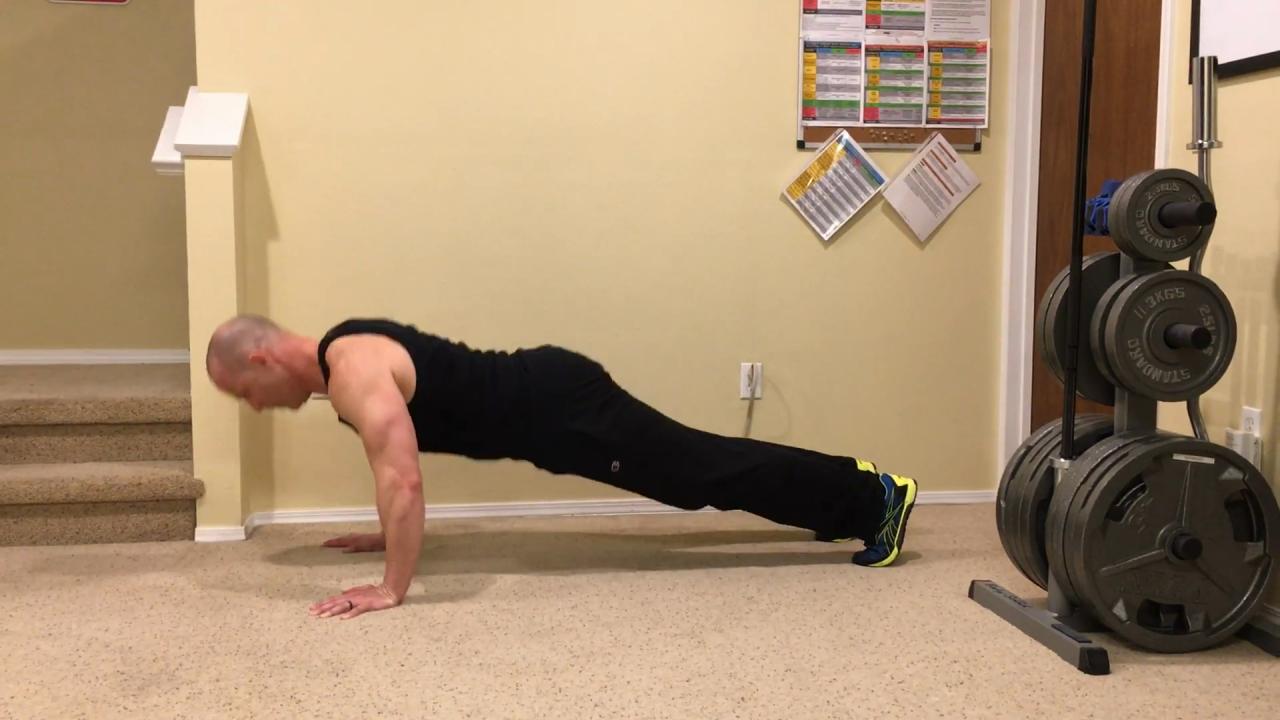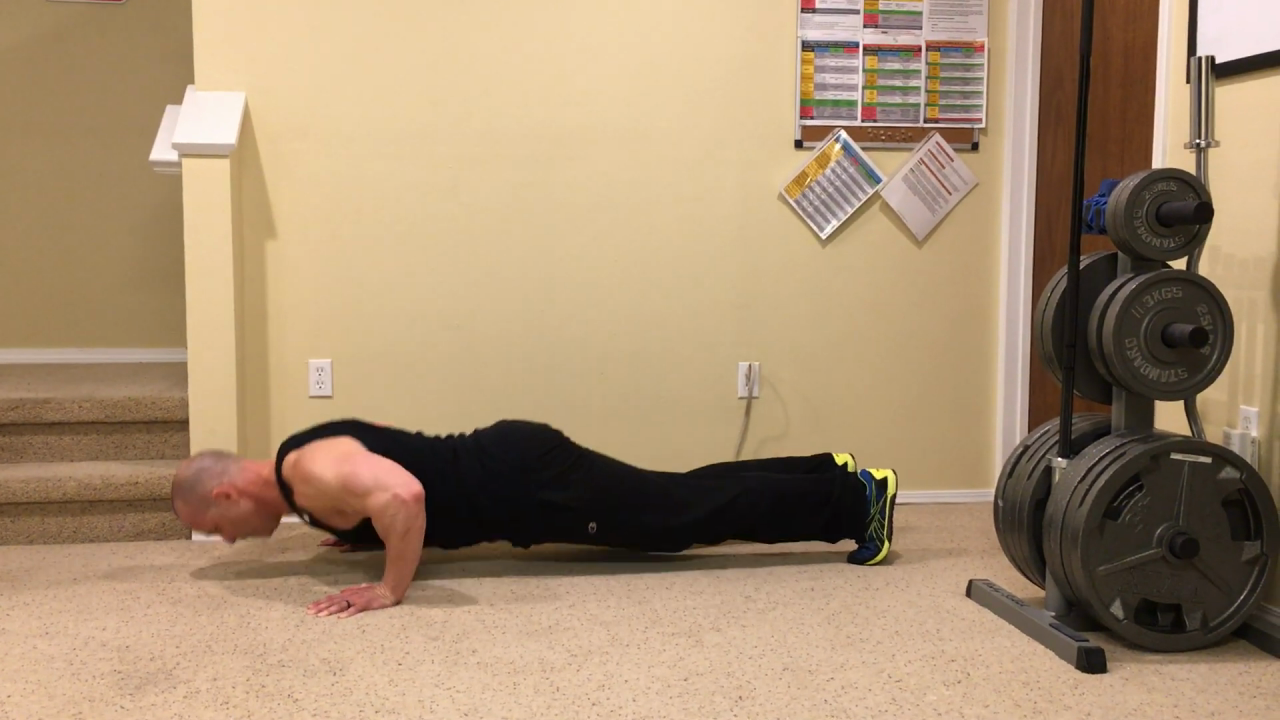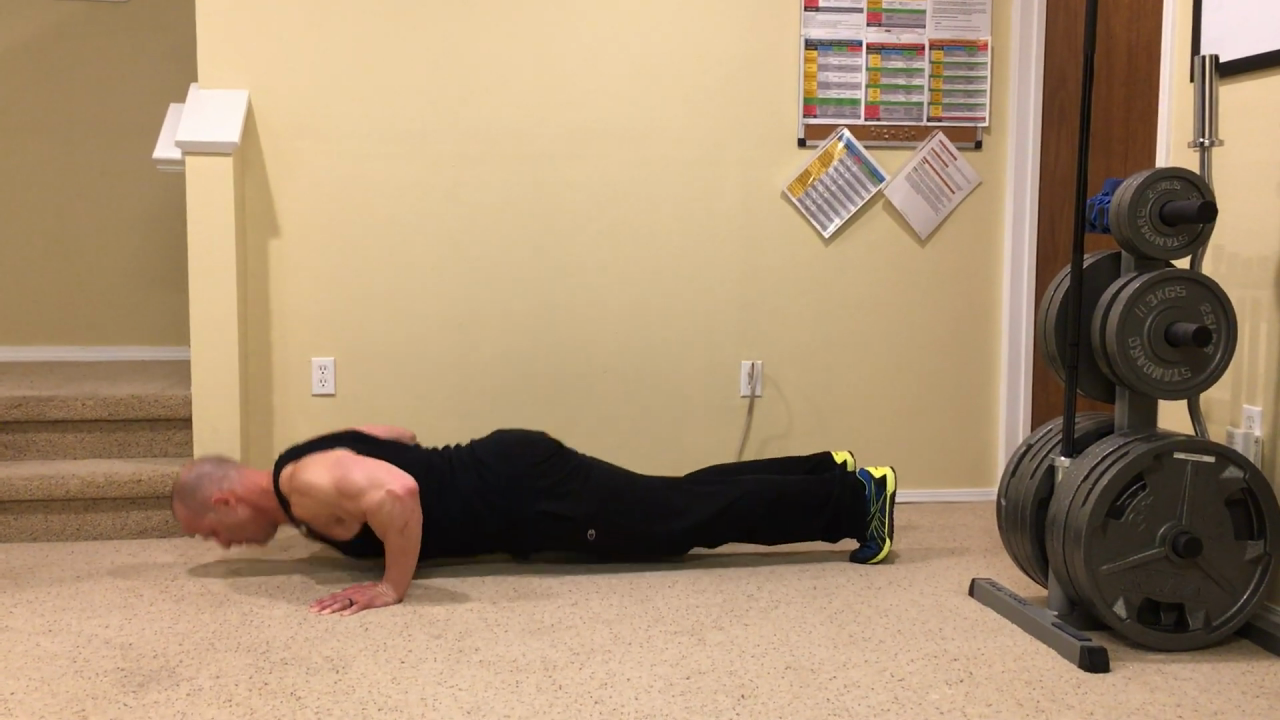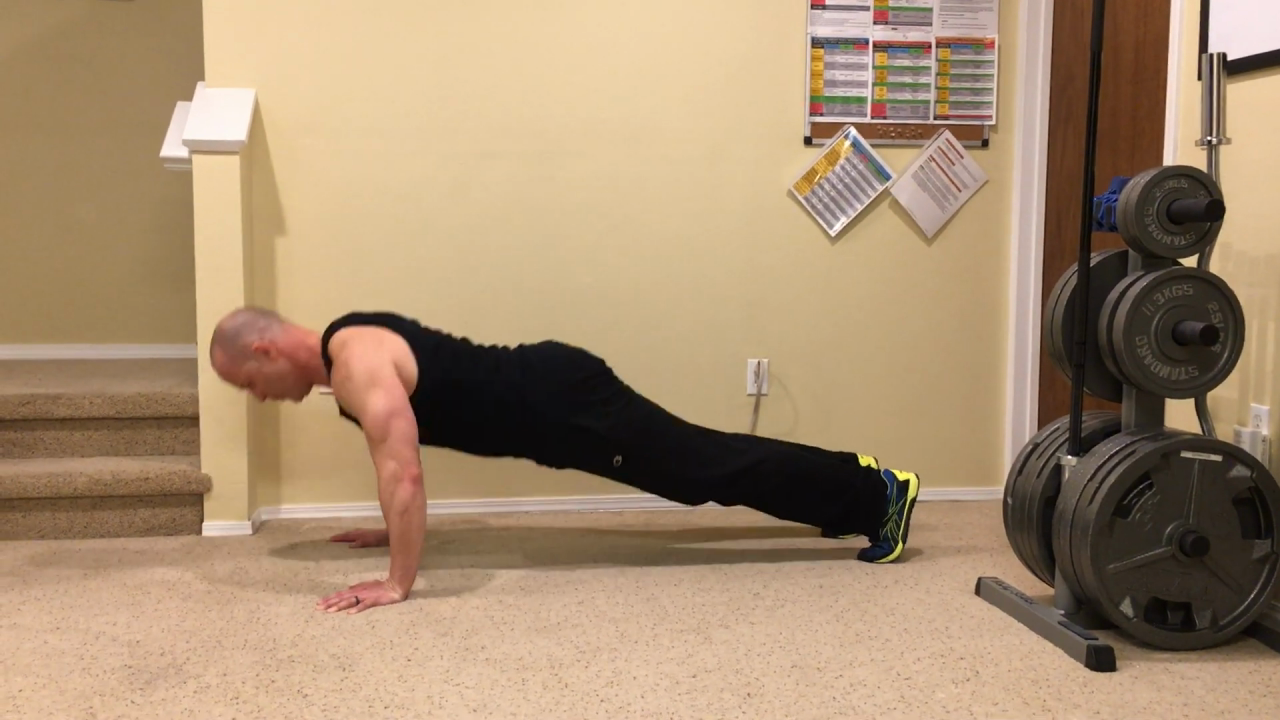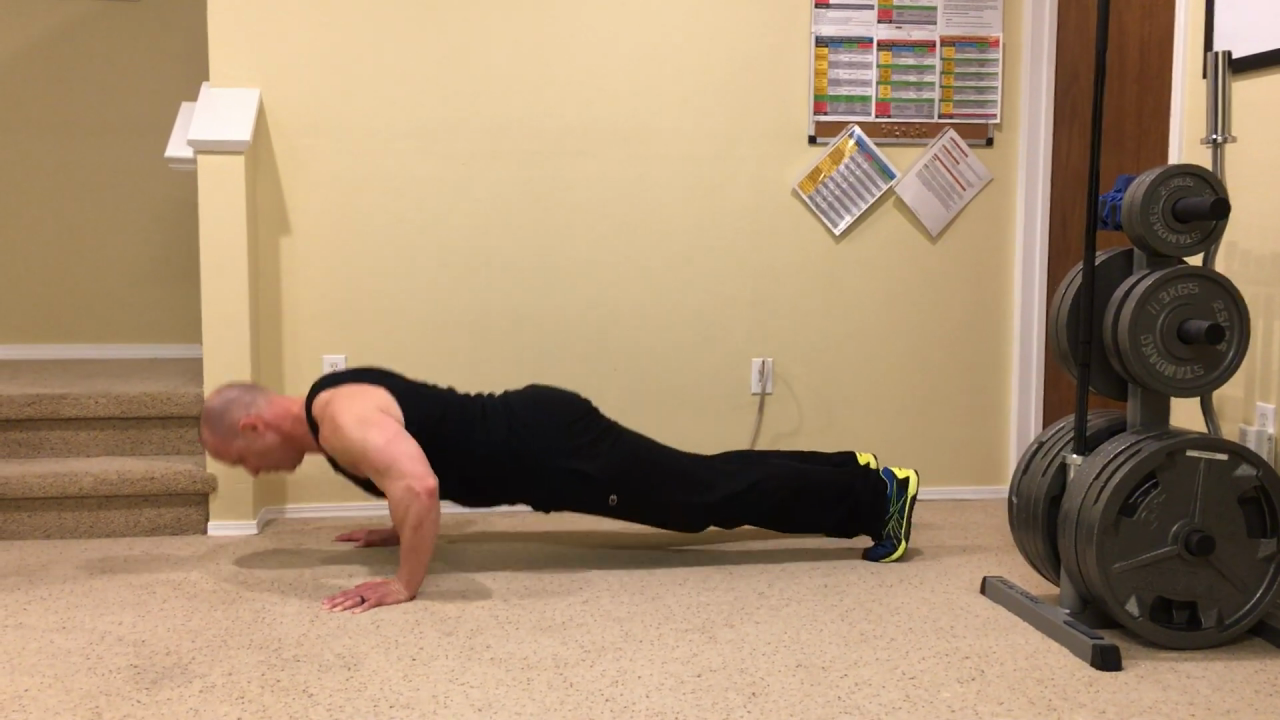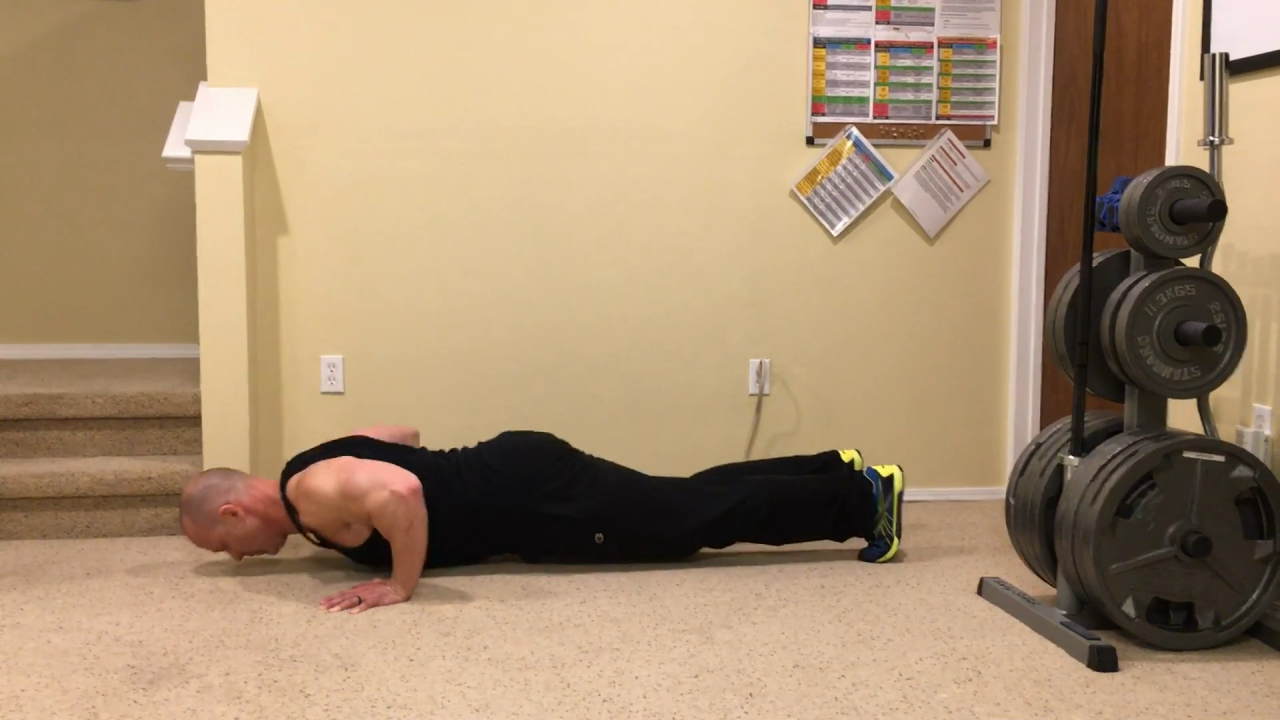
dt=0.4s
person 1, frame 1
left shoulder: (352, 369)
right shoulder: (345, 353)
left elbow: (400, 477)
right elbow: (401, 459)
left wrist: (392, 590)
right wrist: (387, 533)
left hip: (561, 411)
right hip: (544, 398)
left knee: (713, 476)
right knee: (710, 467)
left ankle: (874, 499)
right ankle: (857, 487)
person 1, frame 2
left shoulder: (309, 477)
right shoulder: (309, 458)
left elbow: (404, 496)
left wrist: (389, 589)
right wrist: (374, 532)
left hip: (525, 483)
right hip: (508, 460)
left knee: (694, 513)
right knee: (686, 496)
left ankle: (857, 498)
right ankle: (833, 476)
person 1, frame 3
left shoulder: (303, 490)
right shoulder: (306, 467)
left elbow: (398, 489)
left wrist: (392, 586)
right wrist: (364, 530)
left hip: (522, 495)
right hip: (507, 469)
left knee: (691, 516)
right knee: (684, 499)
left ankle: (855, 497)
right ankle: (833, 475)
person 1, frame 4
left shoulder: (354, 363)
right shoulder: (348, 345)
left elbow: (401, 472)
right elbow: (402, 454)
left wrist: (398, 584)
right wrist: (390, 529)
left hip: (562, 404)
right hip: (546, 391)
left knee: (718, 472)
right knee: (713, 460)
left ankle: (876, 495)
right ankle: (861, 478)
person 1, frame 5
left shoulder: (339, 419)
right shoulder: (335, 401)
left elbow: (420, 485)
left wrist: (404, 584)
right wrist: (399, 530)
left hip: (554, 450)
right hip: (533, 429)
left knee: (713, 496)
right knee: (709, 482)
left ankle: (877, 496)
right ankle: (856, 475)
person 1, frame 6
left shoulder: (311, 497)
right shoulder: (317, 471)
left elbow: (401, 489)
right elbow: (405, 436)
left wrist: (399, 585)
right wrist: (381, 541)
left hip: (531, 500)
right hip: (515, 471)
left knee: (700, 517)
right knee: (694, 499)
left ankle: (863, 495)
right ankle: (839, 474)
